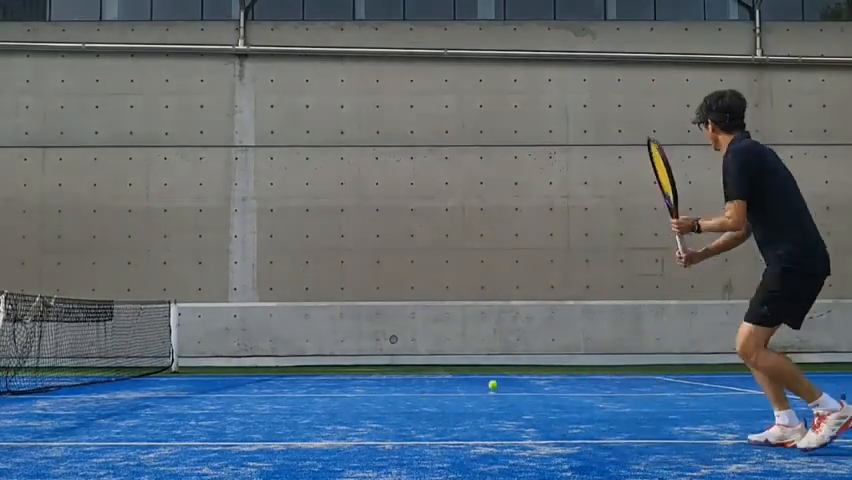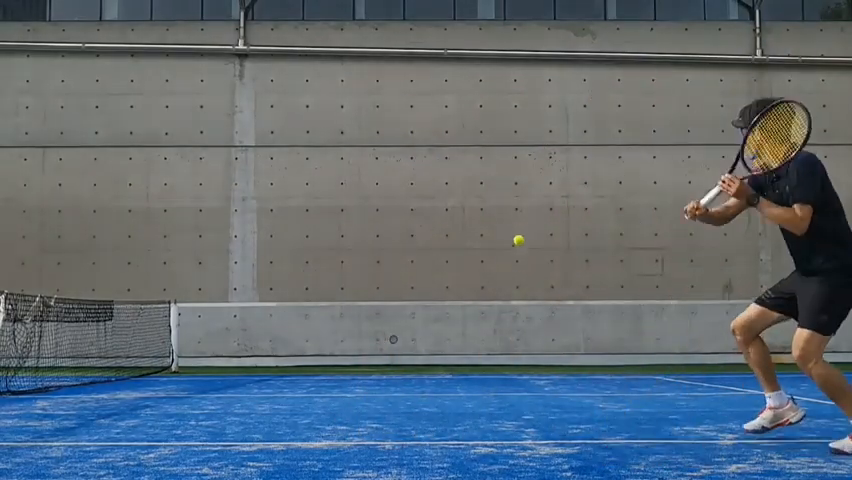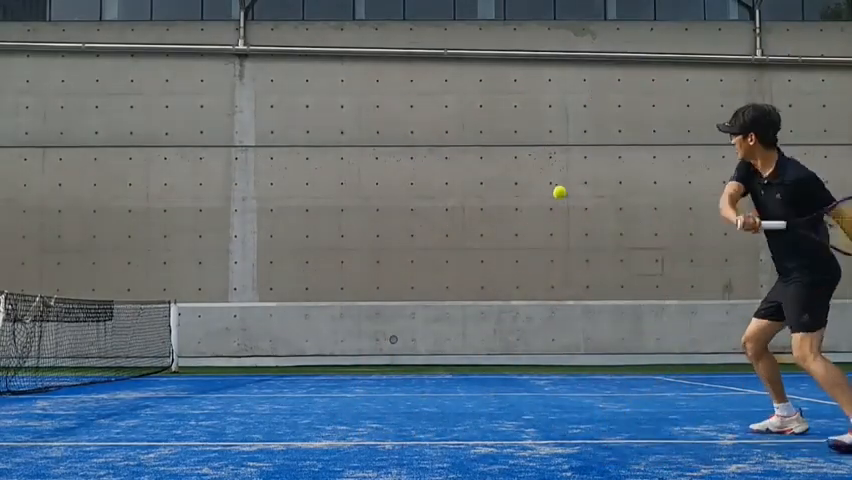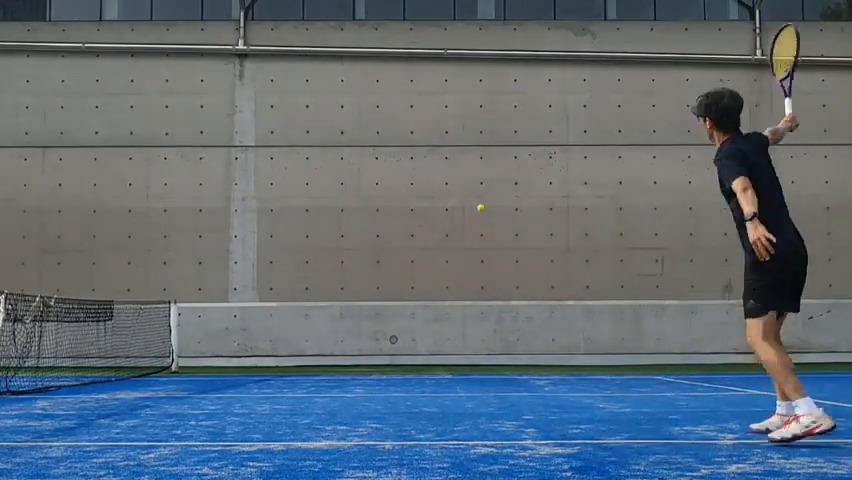
dt=0.3s
person 1, frame 1
left shoulder: (738, 158)
right shoulder: (754, 154)
left elbow: (736, 221)
right elbow: (741, 228)
left wrist: (695, 224)
right wrist: (702, 253)
left hip: (795, 263)
right hip: (799, 262)
left knee: (750, 347)
right knee: (750, 344)
right ankle: (789, 425)
person 1, frame 2
left shoulder: (804, 165)
right shoulder: (765, 175)
left elbow: (799, 224)
right elbow: (727, 214)
left wrist: (752, 199)
right wrist: (703, 213)
right hip: (808, 273)
left knee: (805, 354)
right knee: (742, 328)
right ankle: (780, 406)
person 1, frame 3
left shoulder: (798, 178)
right shoulder: (747, 167)
right elbow: (725, 200)
right wrist: (739, 218)
left hip: (810, 275)
right hip: (789, 277)
left knee: (807, 354)
right knee: (752, 342)
right ankle: (786, 415)
person 1, frame 4
left shoulder: (729, 156)
right shoulder: (752, 143)
left elbow: (745, 191)
right elbow: (773, 135)
left wrist: (751, 221)
right wrist: (785, 124)
left hip: (767, 256)
right hip: (791, 252)
left knee: (759, 337)
right knee: (767, 333)
left ankle: (808, 412)
right ankle: (786, 413)
